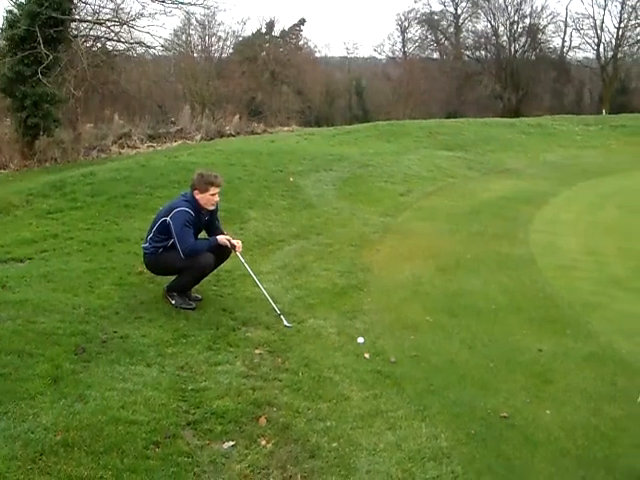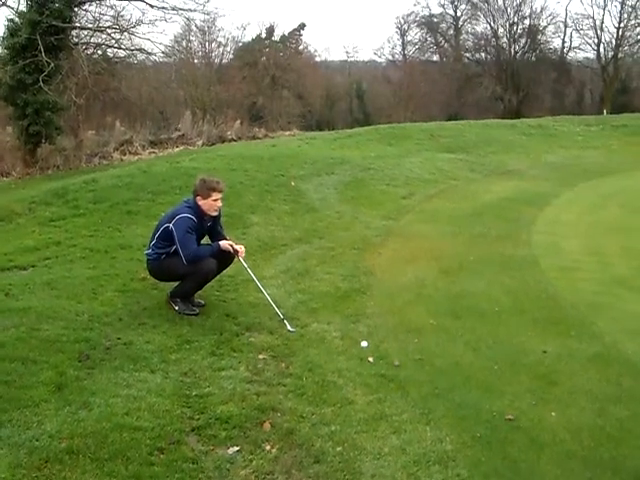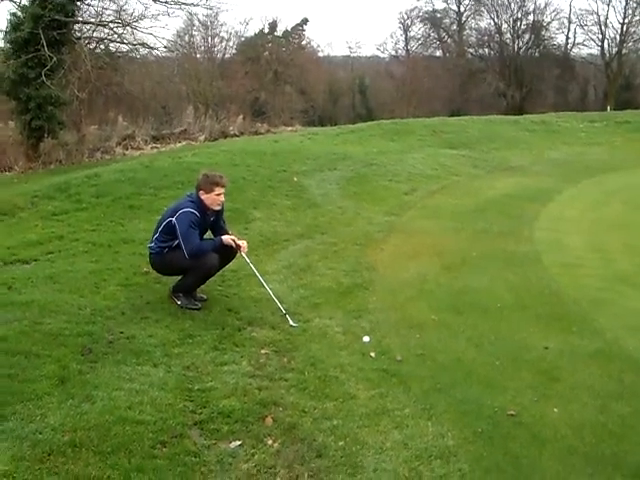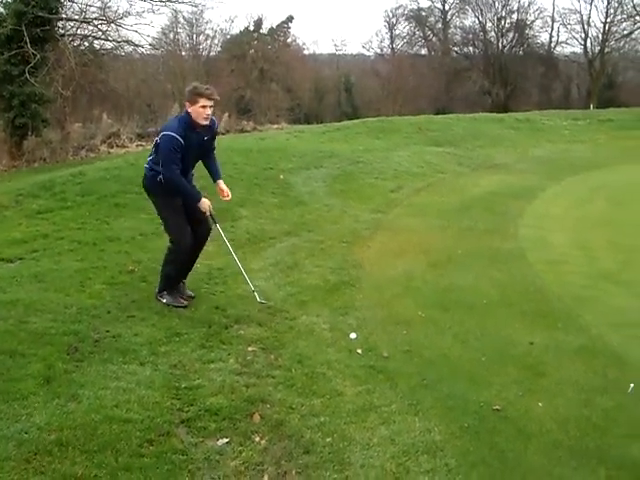
dt=0.7s
person 1, frame 1
left shoulder: (208, 205)
right shoulder: (181, 213)
left elbow: (215, 231)
right elbow: (187, 250)
left wrist: (230, 241)
right wrist: (216, 241)
left hip: (179, 248)
right hip: (156, 256)
left knee: (223, 250)
right knee: (204, 260)
left ankle: (183, 287)
right ankle: (173, 291)
person 1, frame 2
left shoulder: (211, 210)
right shoulder: (184, 219)
left elbow: (218, 236)
right elbow: (190, 256)
left wrist: (232, 246)
right wrist: (218, 246)
left hip: (183, 254)
right hip: (160, 262)
left knee: (227, 255)
right knee: (207, 266)
left ankle: (187, 293)
right ankle: (177, 297)
person 1, frame 3
left shoulder: (214, 206)
right shoulder: (187, 213)
left elbow: (219, 230)
right elbow: (192, 251)
left wrist: (234, 242)
right wrist: (221, 241)
left hip: (185, 247)
right hip: (162, 256)
left knee: (229, 250)
right knee: (209, 261)
left ankle: (189, 288)
right ankle: (179, 291)
person 1, frame 4
left shoulder: (210, 125)
right shoulder: (172, 133)
left elbow: (208, 153)
right elbow: (170, 175)
left wrist: (218, 181)
right wrist: (197, 199)
left hip: (182, 181)
right hip: (159, 184)
left knee: (203, 229)
right knee: (182, 237)
left ankle: (178, 280)
right ankle: (165, 290)
